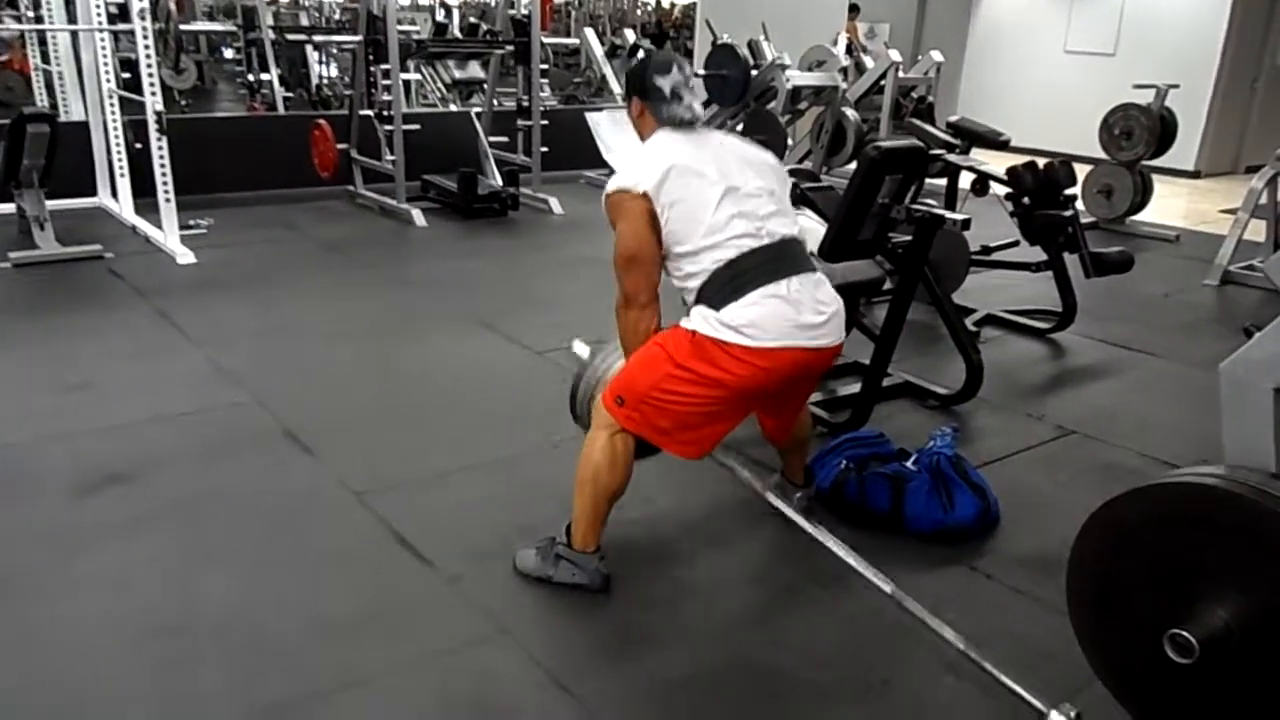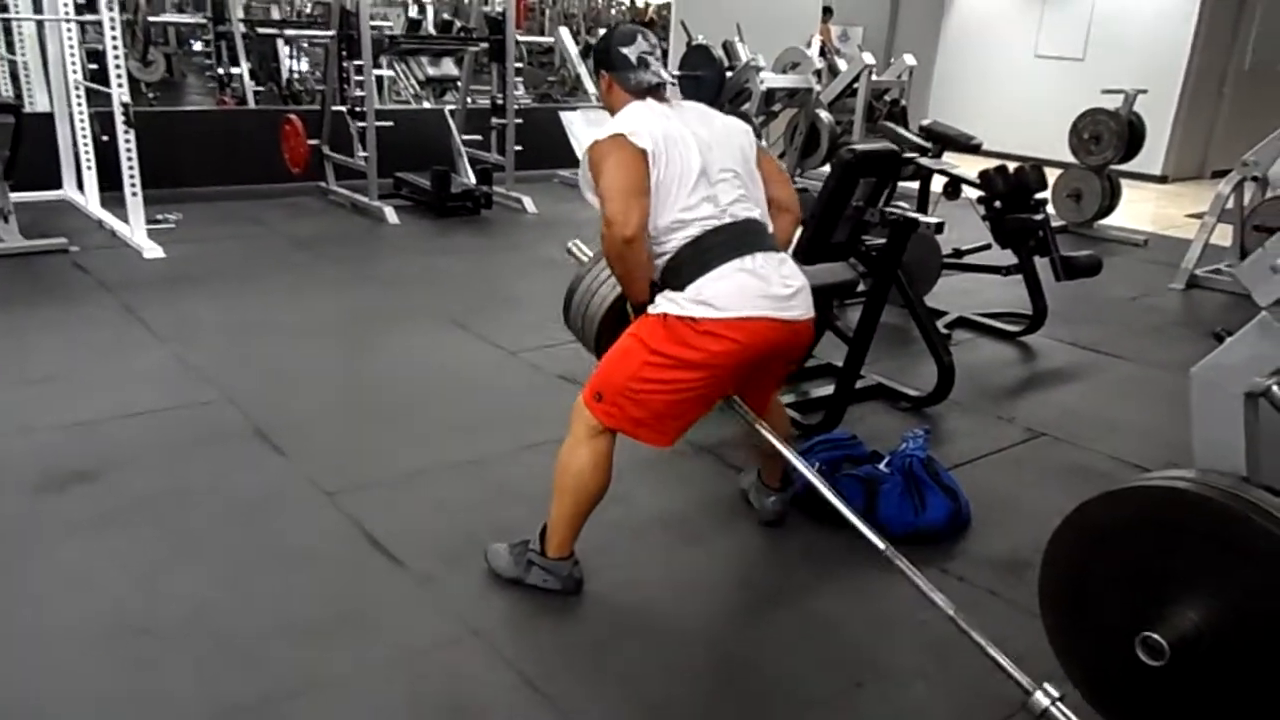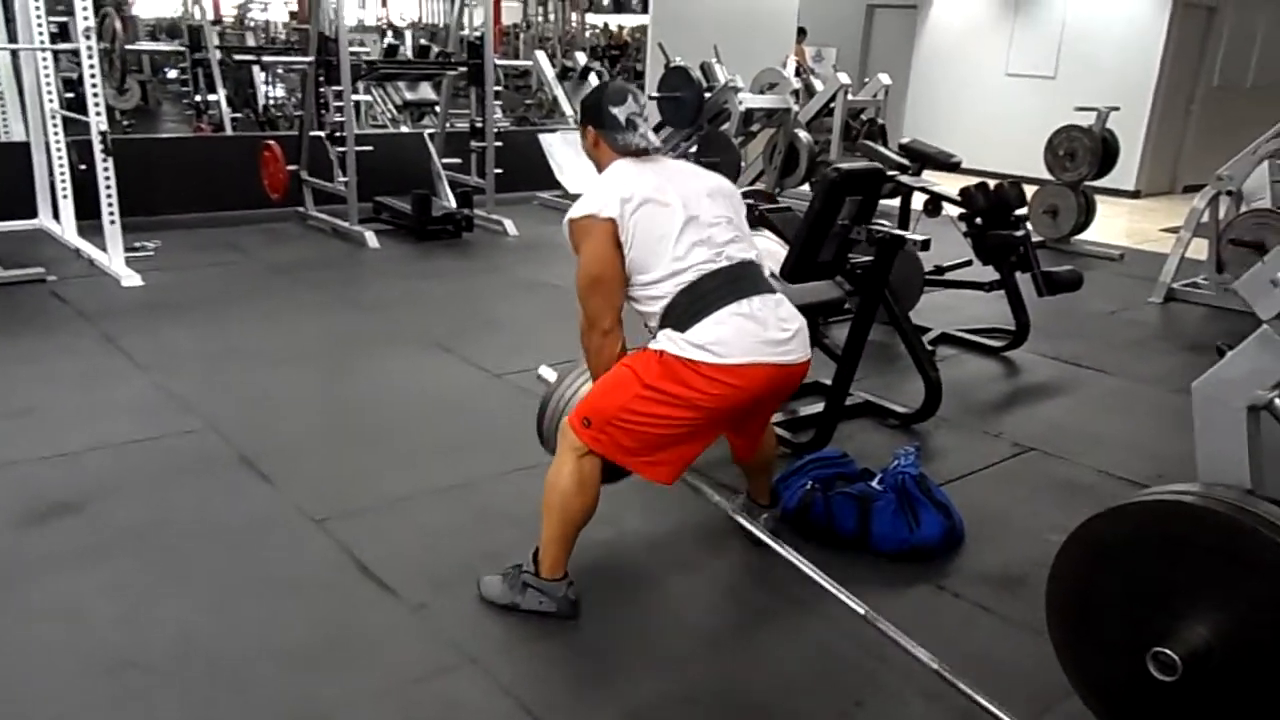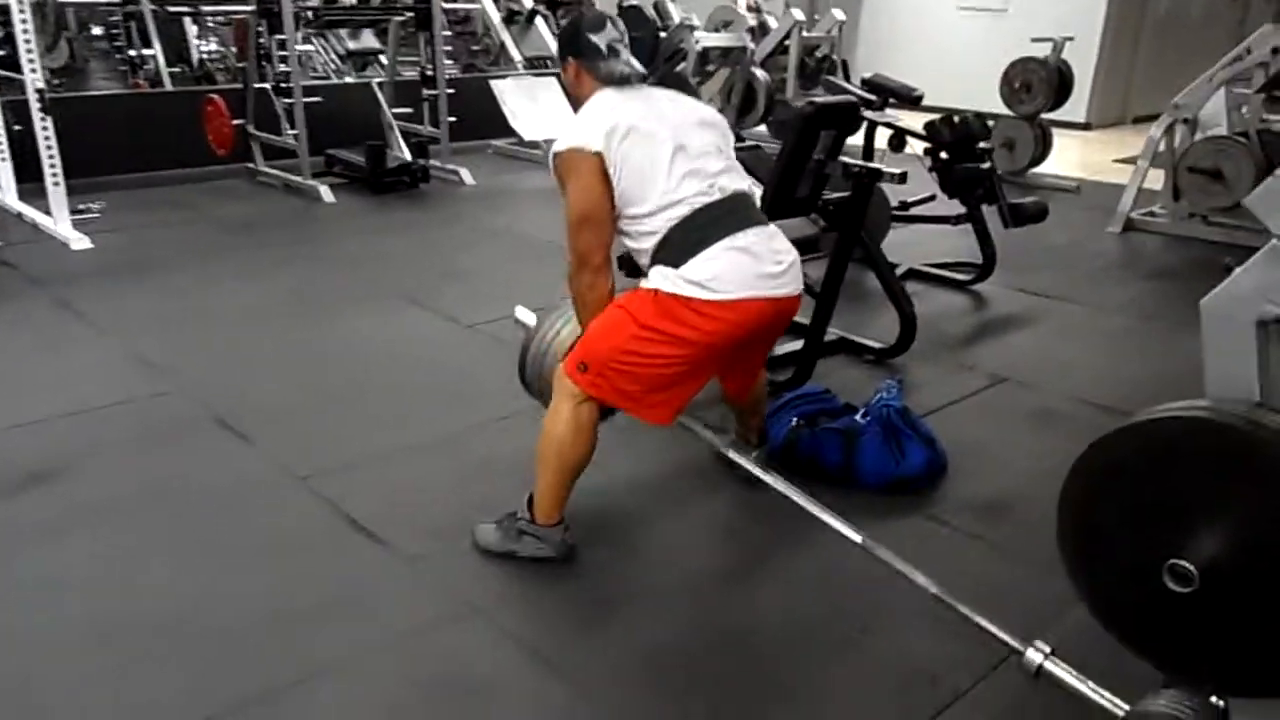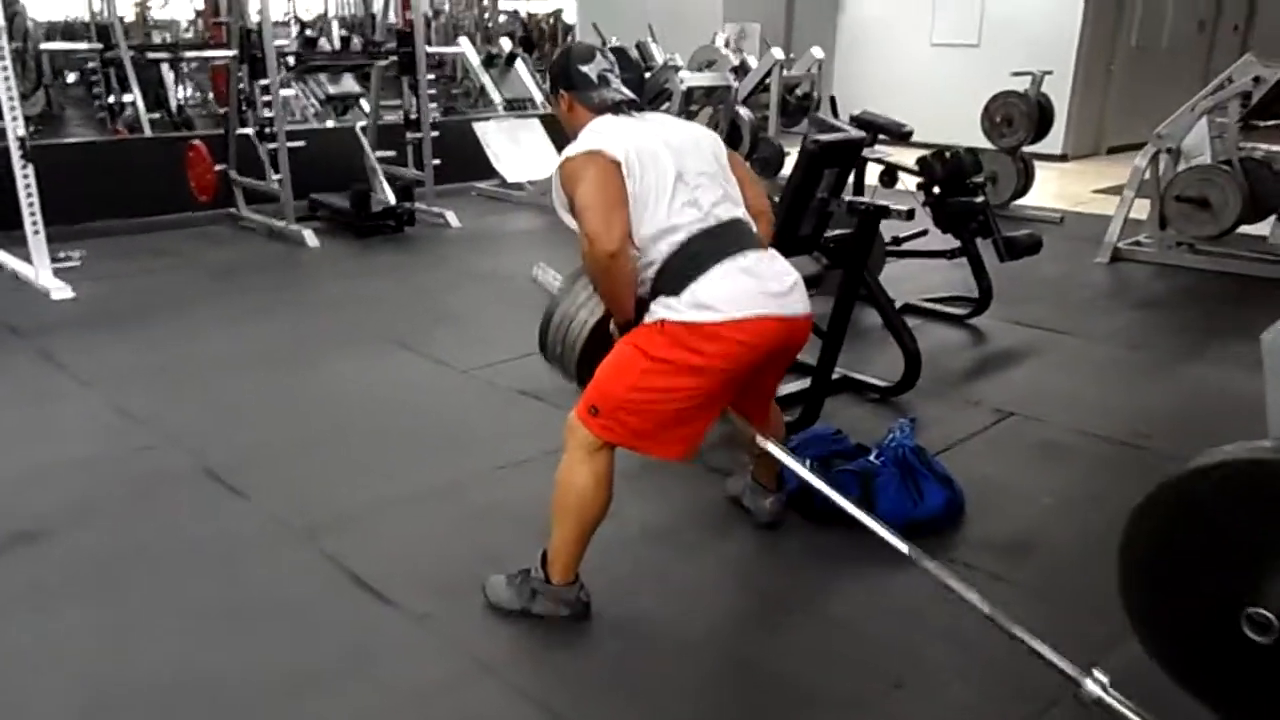
dt=0.5s
person 1, frame 1
left shoulder: (635, 180)
right shoulder: (752, 153)
left elbow: (638, 304)
left wrist: (645, 376)
left hip: (747, 329)
right hip: (823, 320)
left knee: (613, 417)
right knee: (782, 397)
left ankle: (579, 556)
right ankle: (796, 489)
person 1, frame 2
left shoulder: (617, 138)
right shoulder: (728, 124)
left elbow: (625, 231)
right elbow: (787, 208)
left wrist: (641, 304)
left hip: (713, 312)
right hip: (791, 302)
left knee: (593, 419)
right knee: (759, 395)
left ankle: (552, 559)
right ankle: (772, 490)
person 1, frame 3
left shoulder: (597, 206)
right shoulder: (710, 180)
left elbow: (602, 326)
left wrist: (616, 404)
left hip: (716, 351)
right hip: (789, 342)
left knee: (579, 440)
right knee: (747, 415)
left ankle: (546, 582)
right ankle: (761, 508)
person 1, frame 4
left shoulder: (582, 139)
right shoulder: (693, 108)
left elbow: (591, 266)
left wrist: (600, 346)
left hip: (709, 288)
right hip: (782, 275)
left knee: (574, 386)
right knee: (739, 358)
left ankle: (541, 528)
right ankle: (752, 447)
person 1, frame 5
left shoulder: (587, 154)
right shoulder: (692, 130)
left elbow: (608, 246)
right elbow: (762, 214)
left wrist: (627, 321)
left hip: (713, 315)
right hip: (788, 299)
left knee: (588, 435)
right knee: (753, 397)
left ankle: (555, 586)
right ankle: (764, 492)
